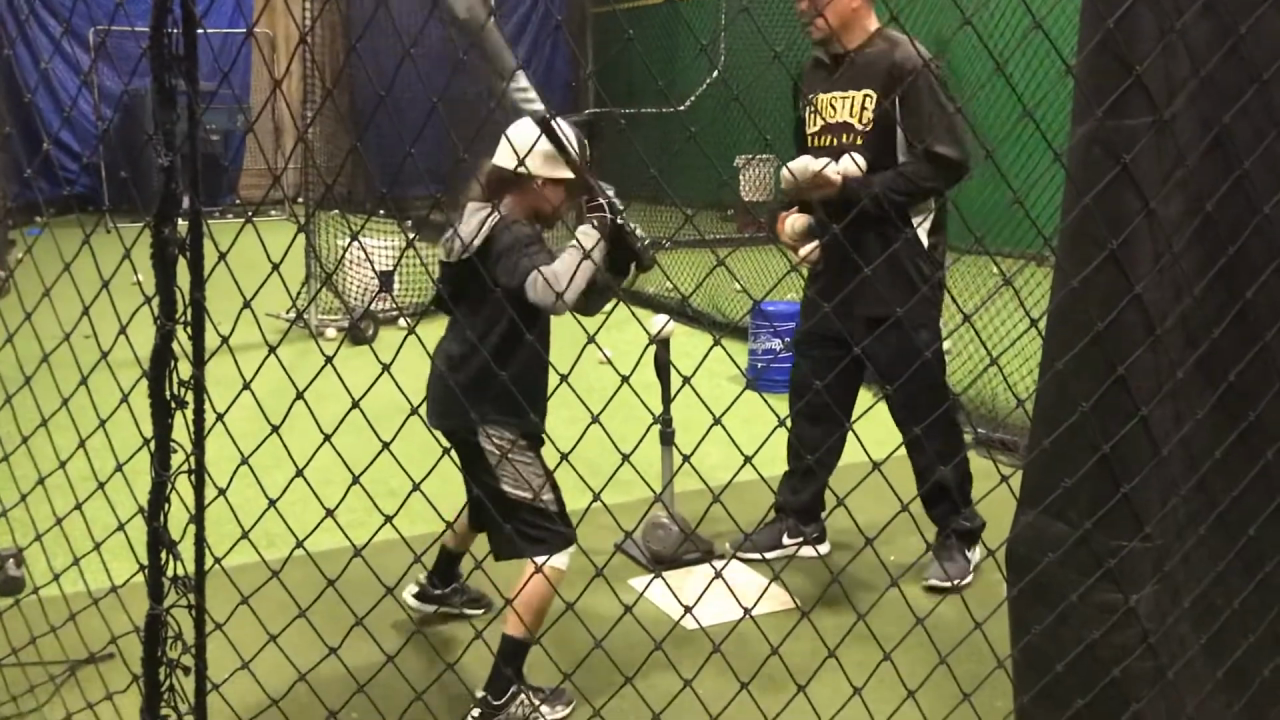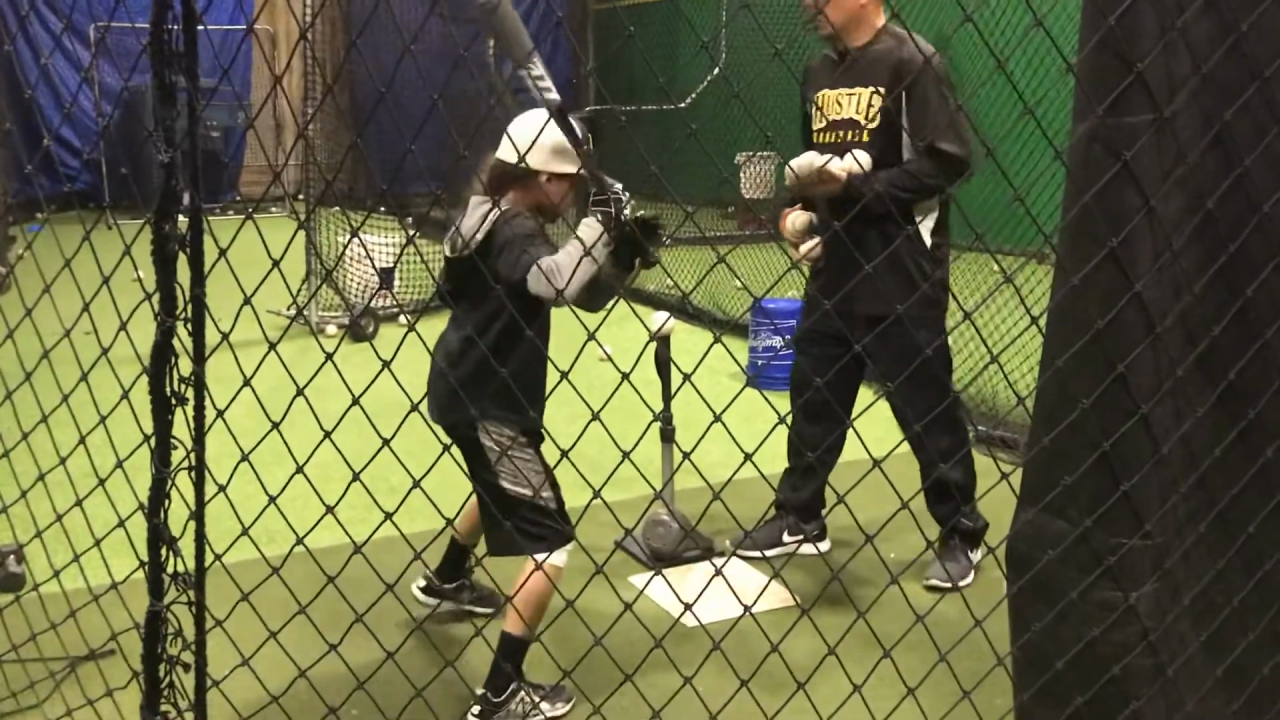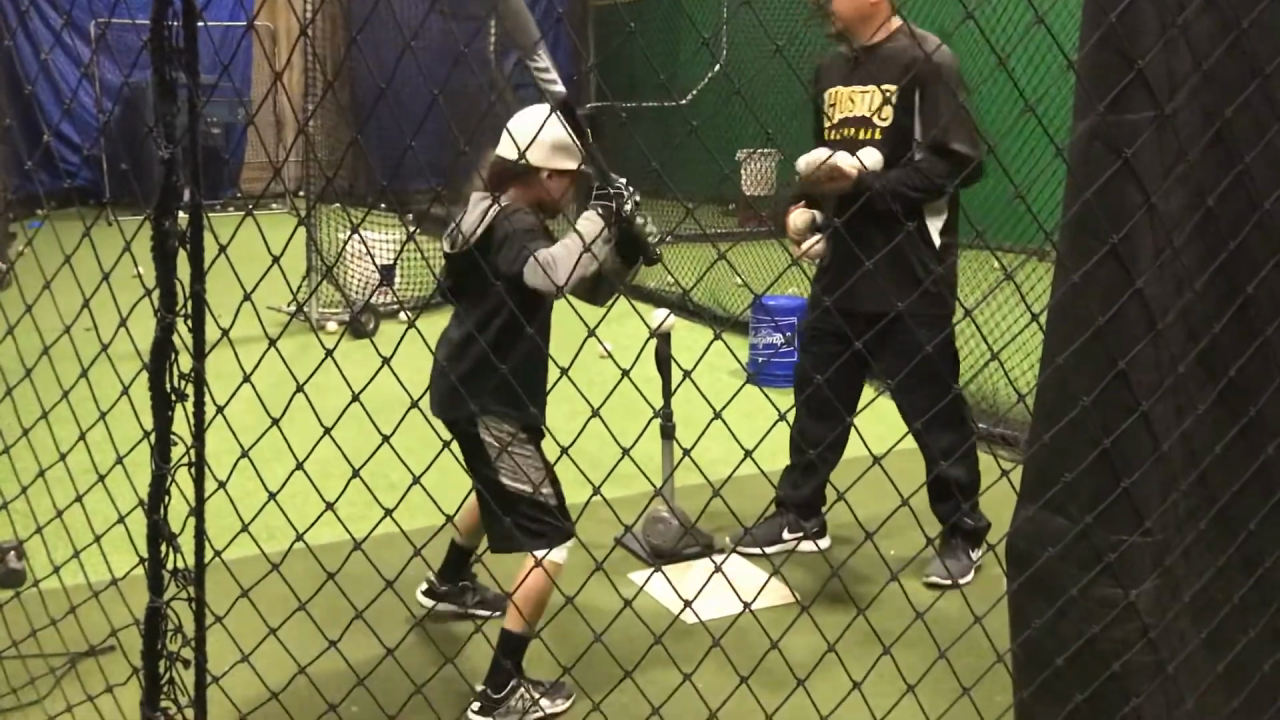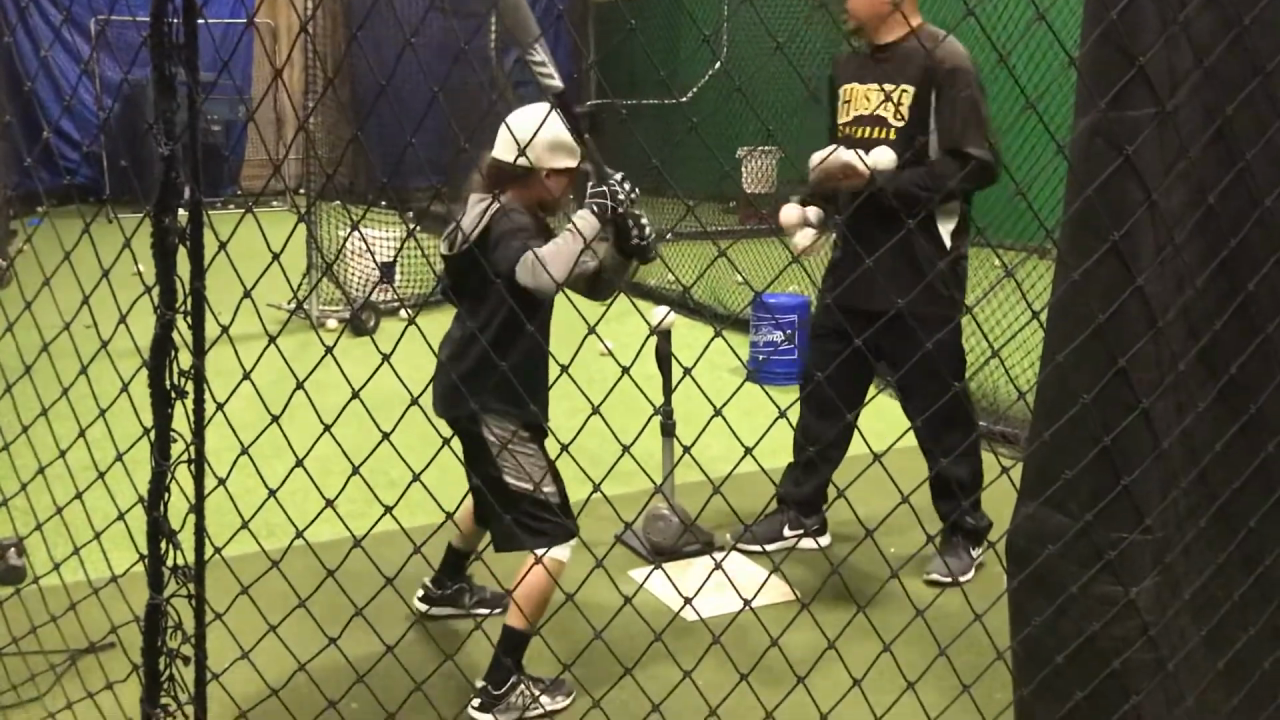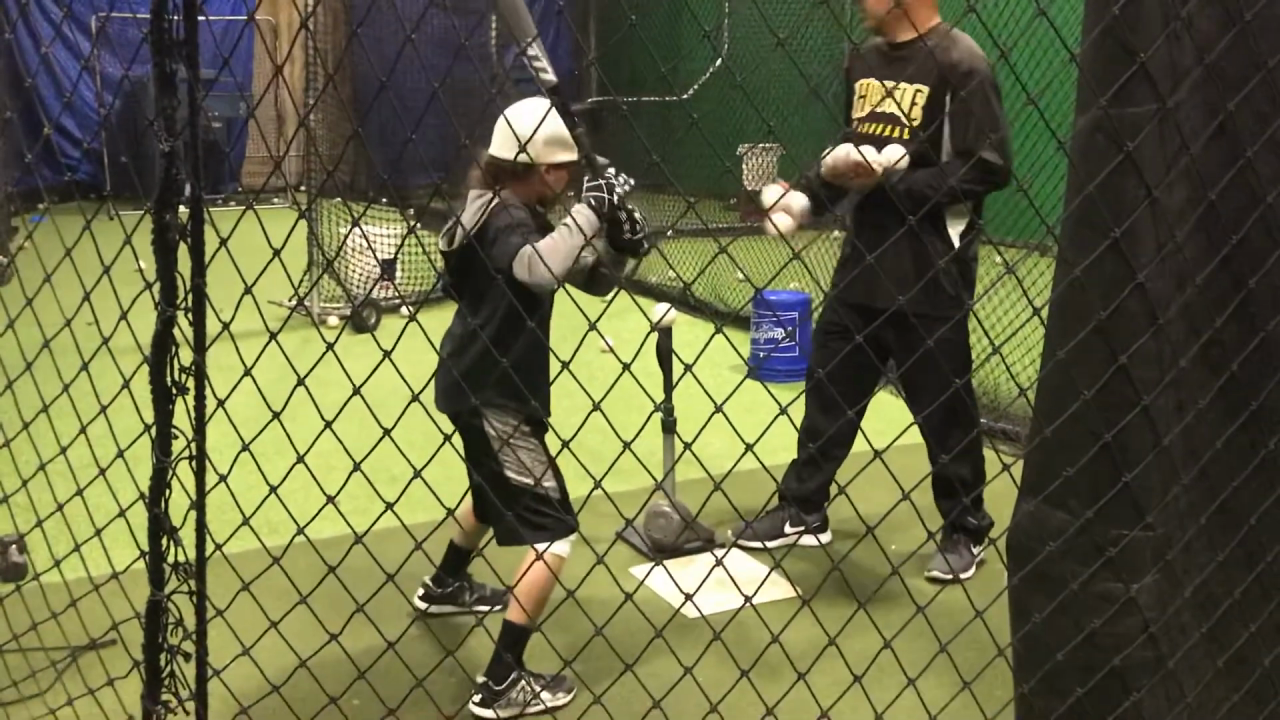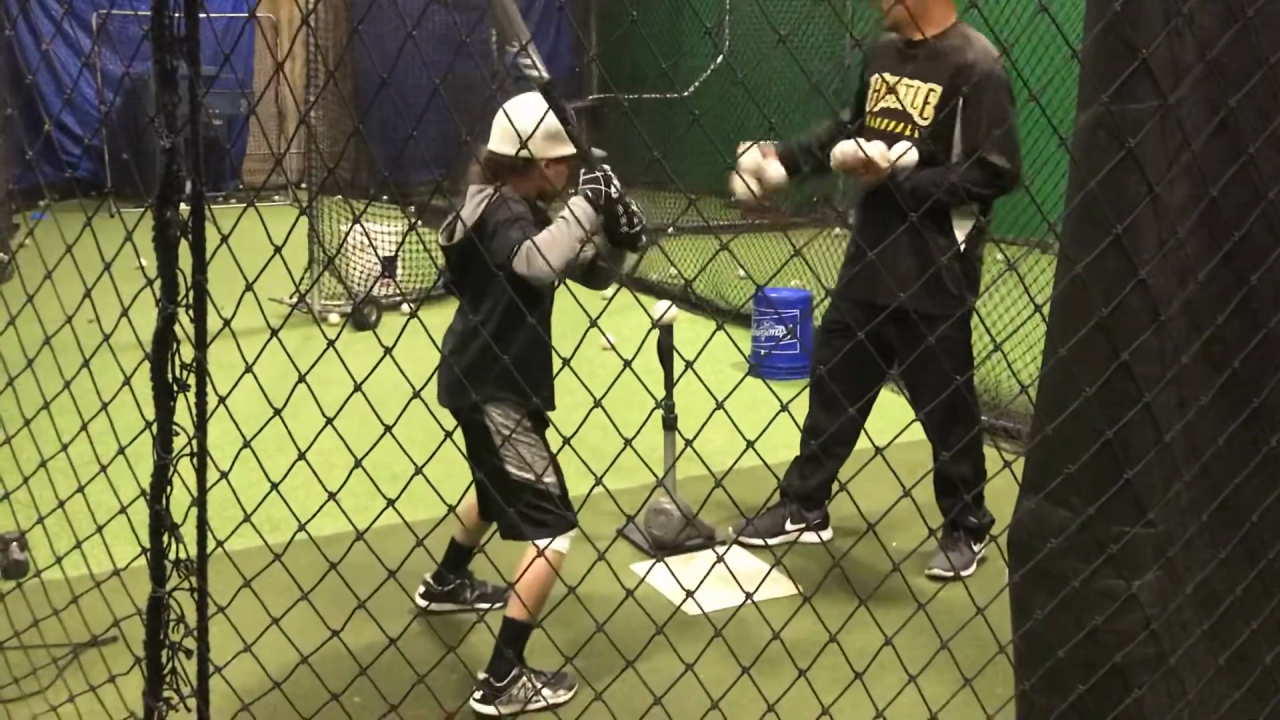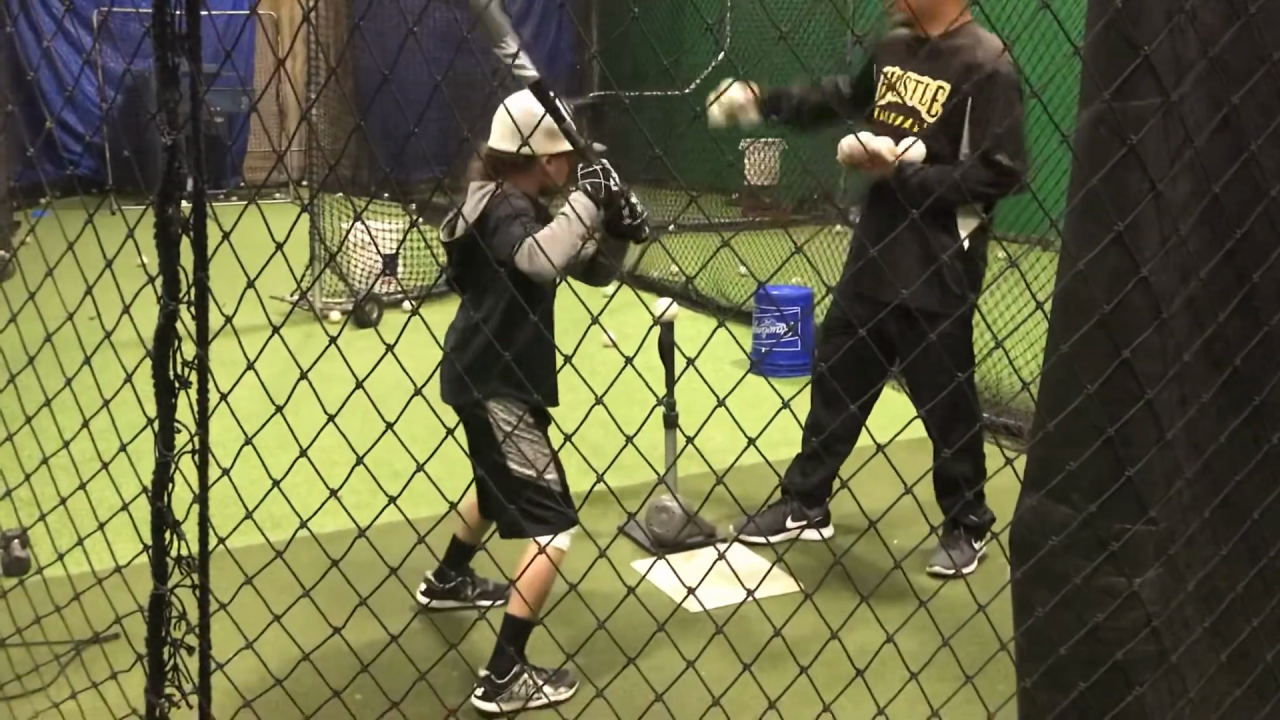
dt=0.1s
person 1, frame 1
left shoulder: (508, 228)
right shoulder: (506, 235)
left elbow: (582, 299)
right elbow: (554, 293)
left wrist: (613, 260)
right wrist: (592, 232)
left hip: (469, 395)
right hip: (486, 407)
left knee: (492, 496)
right knee: (550, 545)
left ankle: (436, 585)
person 1, frame 2
left shoulder: (508, 223)
right shoulder: (509, 229)
left elbow: (586, 295)
right elbow: (555, 284)
left wrist: (618, 254)
right wrist: (596, 223)
left hip: (468, 390)
right hip: (486, 402)
left knee: (499, 488)
right knee: (549, 544)
left ankle: (445, 579)
person 1, frame 3
left shoulder: (510, 219)
right shoulder: (508, 225)
left elbow: (592, 288)
right elbow: (553, 276)
left wrist: (624, 248)
right wrist: (599, 218)
left hip: (471, 387)
right hip: (487, 398)
left knee: (500, 484)
right knee: (549, 539)
left ankle: (447, 583)
person 1, frame 4
left shoulder: (512, 218)
right shoulder: (506, 223)
left elbow: (595, 284)
right elbow: (542, 275)
left wrist: (622, 247)
right wrist: (592, 215)
left hip: (477, 387)
right hip: (490, 397)
left knee: (498, 490)
right knee: (552, 537)
left ankle: (445, 587)
person 1, frame 5
left shoulder: (514, 215)
right shoulder: (504, 219)
left elbow: (592, 278)
right elbow: (541, 271)
left wrist: (618, 243)
right wrist: (589, 210)
left hip: (479, 383)
right hip: (491, 393)
left knee: (497, 487)
right knee: (552, 531)
left ankle: (445, 585)
person 1, frame 6
left shoulder: (519, 210)
right shoulder: (503, 213)
left elbow: (594, 274)
right elbow: (539, 265)
left wrist: (616, 237)
right wrist: (587, 203)
left hip: (483, 379)
right hip: (491, 388)
left knee: (501, 484)
right knee: (552, 528)
left ankle: (446, 583)
person 1, frame 7
left shoulder: (520, 206)
right shoulder: (505, 208)
left elbow: (594, 270)
right elbow: (542, 261)
left wrist: (616, 231)
right wrist: (587, 199)
left hip: (485, 376)
right hip: (494, 384)
left knee: (502, 481)
right knee: (553, 524)
left ankle: (447, 580)
person 2, frame 1
left shoulder: (904, 63)
right shoulder: (813, 74)
left elbow: (946, 163)
left wrist: (852, 191)
right wrist: (795, 210)
left hip: (900, 273)
right hip: (833, 266)
left knee: (923, 409)
right knee: (813, 398)
left ankle: (959, 533)
right ankle: (800, 521)
person 2, frame 2
left shoulder: (913, 61)
right shoulder: (819, 72)
left elbow: (949, 163)
left wrist: (856, 187)
right wrist: (800, 208)
left hip: (904, 274)
right hip: (836, 266)
left knee: (928, 409)
right knee: (814, 395)
left ankle: (962, 533)
right ankle: (800, 519)
person 2, frame 3
left shoulder: (925, 59)
right shoulder: (831, 68)
left elbow: (961, 163)
left wrist: (866, 186)
right wrist: (807, 206)
left hip: (911, 273)
right hip: (842, 264)
left knee: (933, 406)
right knee: (817, 394)
left ankle: (964, 532)
right ankle: (800, 516)
person 2, frame 4
left shoulder: (944, 63)
right shoulder: (849, 66)
left elbow: (976, 167)
left wrist: (878, 184)
right wrist: (816, 205)
left hip: (923, 273)
right hip: (854, 261)
left knee: (939, 408)
right knee: (824, 391)
left ankle: (964, 533)
right ankle: (801, 514)
person 2, frame 5
left shoulder: (959, 63)
right shoulder: (865, 60)
left elbow: (988, 170)
left wrist: (890, 182)
right wrist: (808, 192)
left hip: (931, 271)
right hip: (863, 259)
left knee: (943, 407)
right knee: (829, 388)
left ankle: (966, 530)
right ankle: (803, 510)
person 2, frame 6
left shoulder: (976, 65)
right shoulder: (884, 53)
left elbow: (996, 175)
left wrist: (895, 179)
right wrist: (788, 156)
left hip: (936, 271)
right hip: (869, 254)
left knee: (946, 406)
right knee: (833, 384)
left ankle: (966, 528)
right ankle: (804, 508)
person 2, frame 7
left shoulder: (985, 63)
right shoulder: (893, 47)
left elbow: (1002, 173)
right elbow: (842, 97)
left wrist: (904, 175)
right wrist: (764, 101)
left hip: (938, 268)
right hip: (873, 252)
left knee: (947, 403)
right knee: (834, 382)
left ankle: (967, 526)
right ankle: (804, 505)
